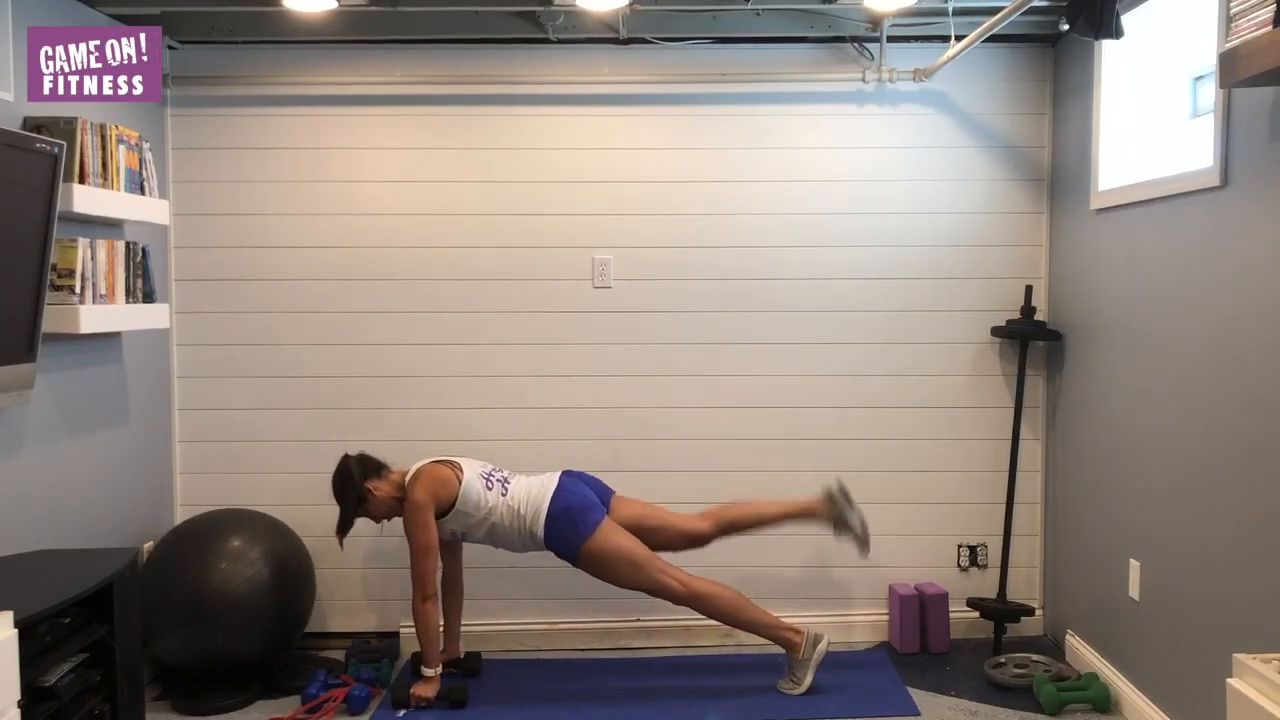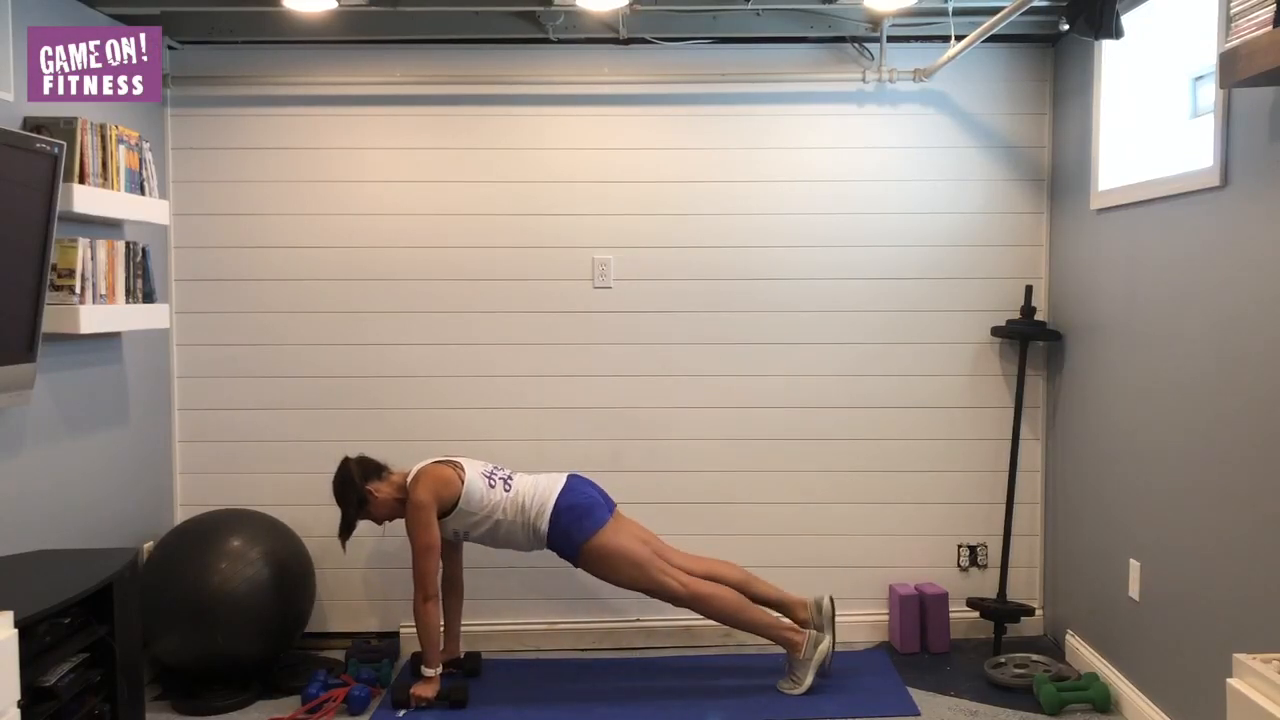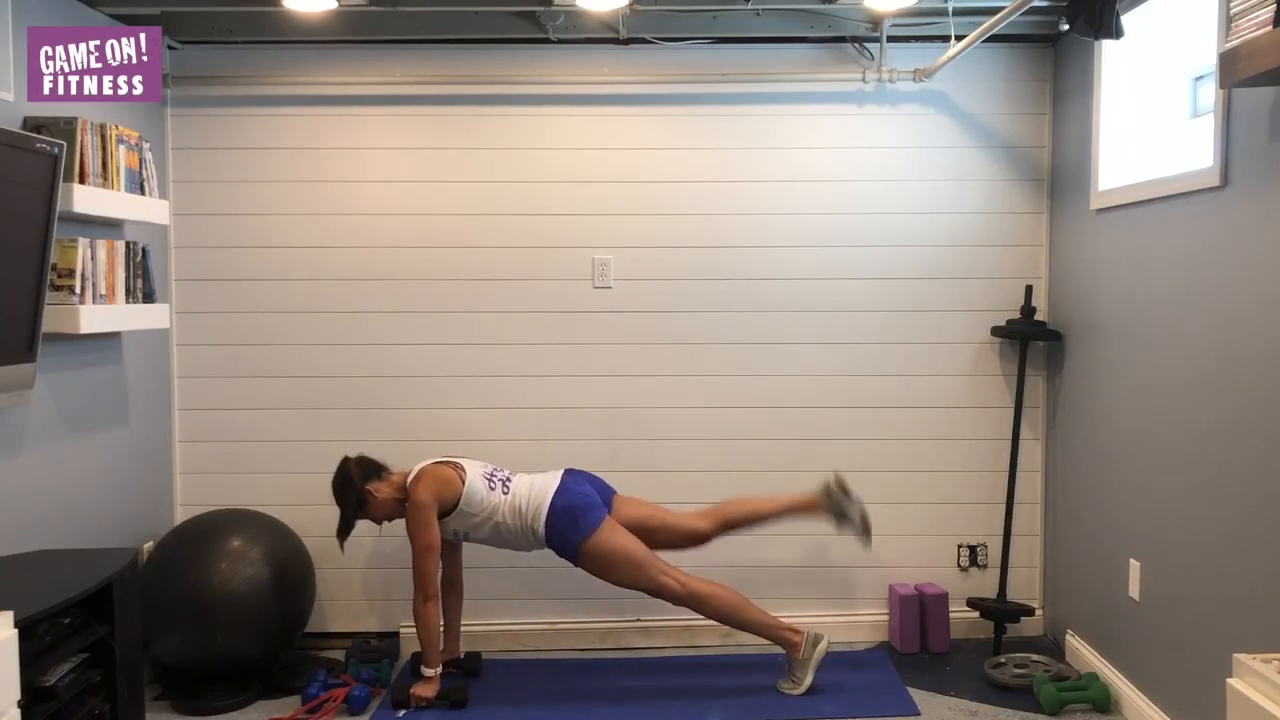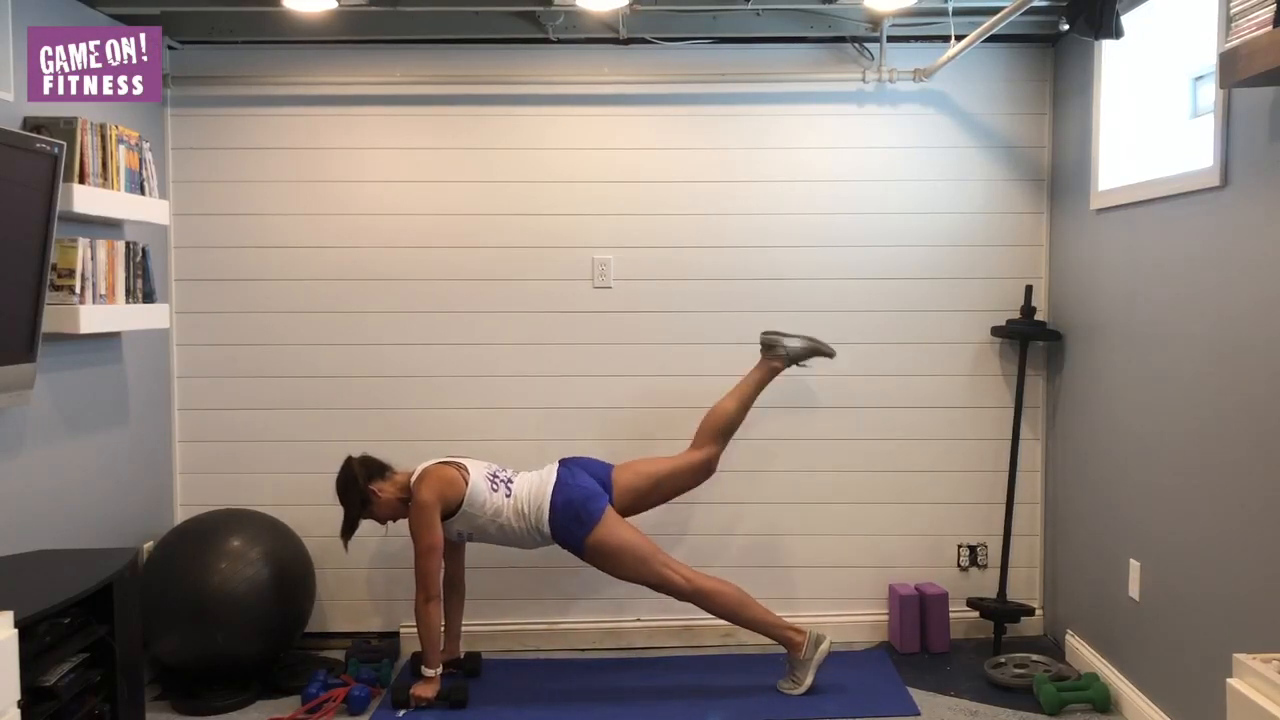
dt=0.3s
person 1, frame 1
left shoulder: (416, 495)
right shoulder: (435, 482)
left elbow: (426, 595)
right elbow: (452, 578)
left wrist: (430, 673)
right wrist: (452, 650)
left hip: (561, 515)
right hip: (567, 492)
left knee: (675, 584)
right knee: (701, 528)
left ankle: (798, 640)
right ankle: (824, 506)
person 1, frame 2
left shoulder: (419, 495)
right shoulder: (435, 484)
left elbow: (427, 594)
right elbow: (451, 582)
left wrist: (430, 672)
right wrist: (450, 649)
left hip: (563, 515)
right hip: (568, 496)
left knee: (676, 585)
right knee: (686, 567)
left ankle: (796, 639)
right ankle: (804, 611)
person 1, frame 3
left shoulder: (420, 496)
right shoulder: (434, 482)
left elbow: (428, 598)
right elbow: (451, 585)
left wrist: (430, 672)
right wrist: (451, 652)
left hip: (561, 514)
right hip: (570, 491)
left knee: (675, 585)
right knee: (705, 527)
left ankle: (797, 642)
right ankle: (821, 501)
person 1, frame 4
left shoulder: (423, 497)
right shoulder: (440, 482)
left elbow: (428, 594)
right elbow: (453, 583)
left wrist: (430, 674)
right wrist: (451, 649)
left hip: (566, 507)
right hip: (571, 479)
left knee: (678, 580)
right knee: (702, 456)
left ankle: (796, 641)
right ankle: (771, 362)
